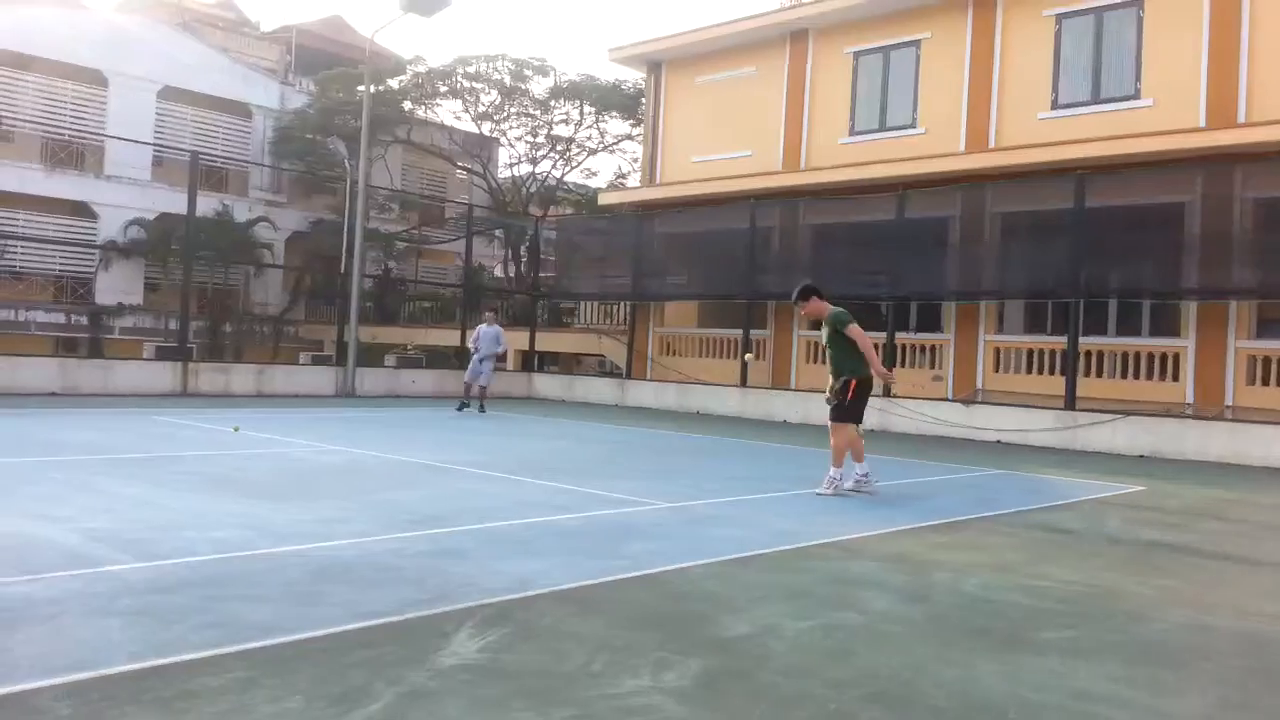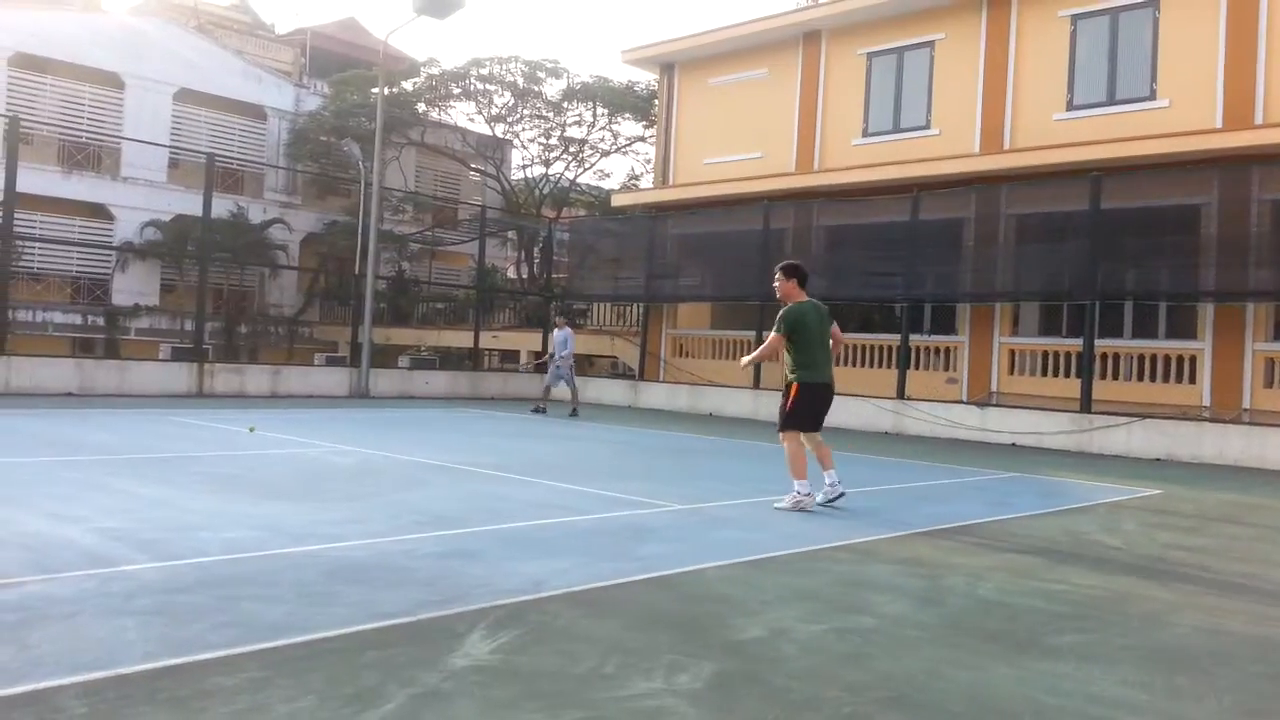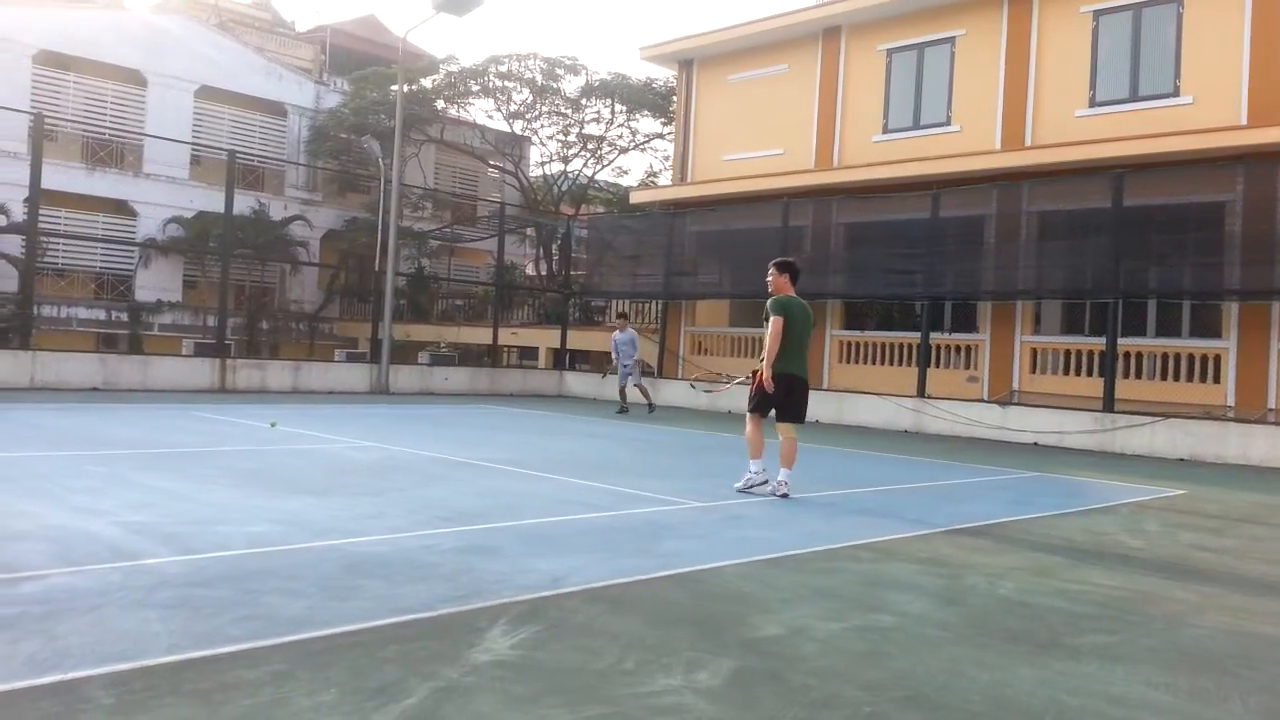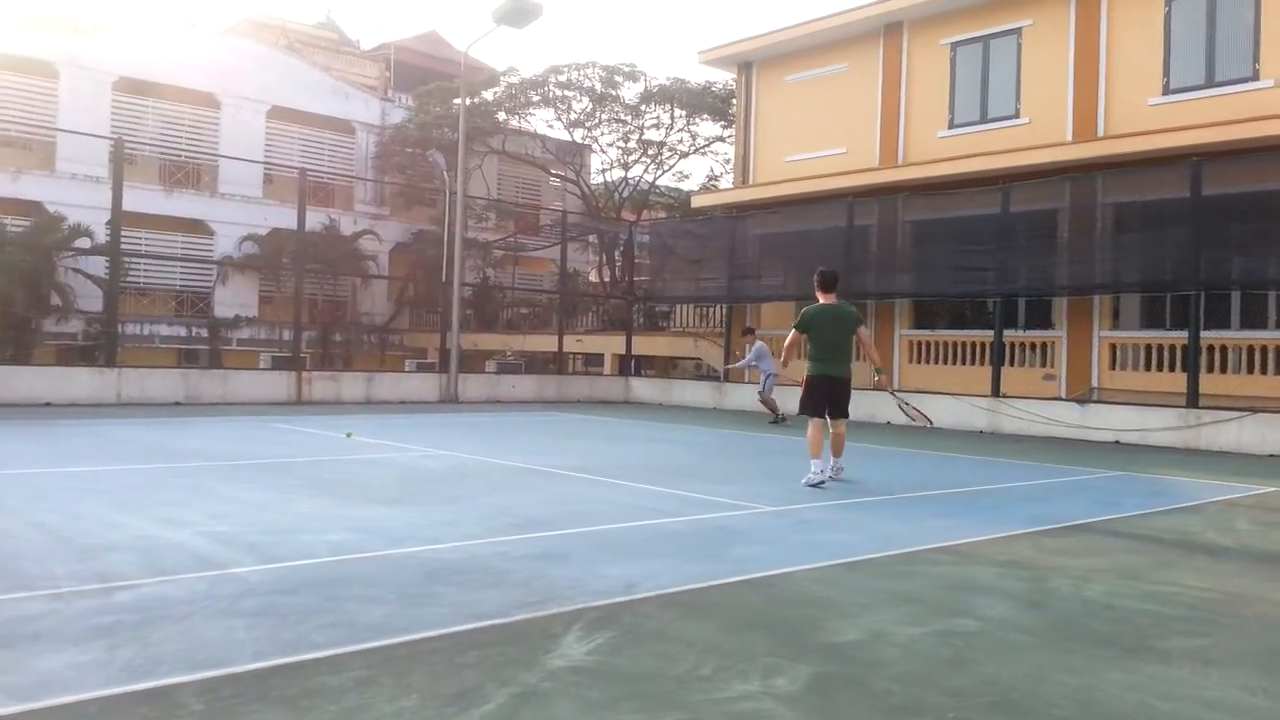
dt=0.7s
person 1, frame 1
left shoulder: (837, 316)
right shoulder: (828, 322)
left elbow: (861, 338)
left wrist: (876, 367)
right wrist: (832, 384)
left hip: (855, 379)
right hip: (845, 380)
left knee: (838, 426)
right knee: (850, 428)
left ankle: (835, 478)
right ankle: (863, 476)
person 1, frame 2
left shoulder: (788, 313)
right shoulder: (821, 309)
left elbow: (769, 349)
right elbow: (838, 339)
left wrist: (748, 359)
left hip: (803, 383)
right hip: (825, 382)
left knee: (790, 435)
right knee: (812, 436)
left ankle: (803, 493)
right ankle: (833, 484)
person 1, frame 3
left shoulder: (776, 303)
right shoulder: (806, 309)
left elbow: (775, 332)
left wrist: (767, 365)
left hip: (776, 373)
right hip: (800, 376)
left knee: (754, 419)
right knee: (787, 429)
left ankle: (756, 472)
right ankle: (782, 481)
person 1, frame 4
left shoulder: (808, 313)
right shoulder: (851, 313)
left elbow: (790, 343)
right elbow: (867, 343)
left wrist: (784, 359)
right wrist: (878, 370)
left hip: (816, 374)
right hip: (842, 376)
left knee: (815, 422)
right knee: (838, 423)
left ankle: (816, 470)
right ankle: (835, 466)
